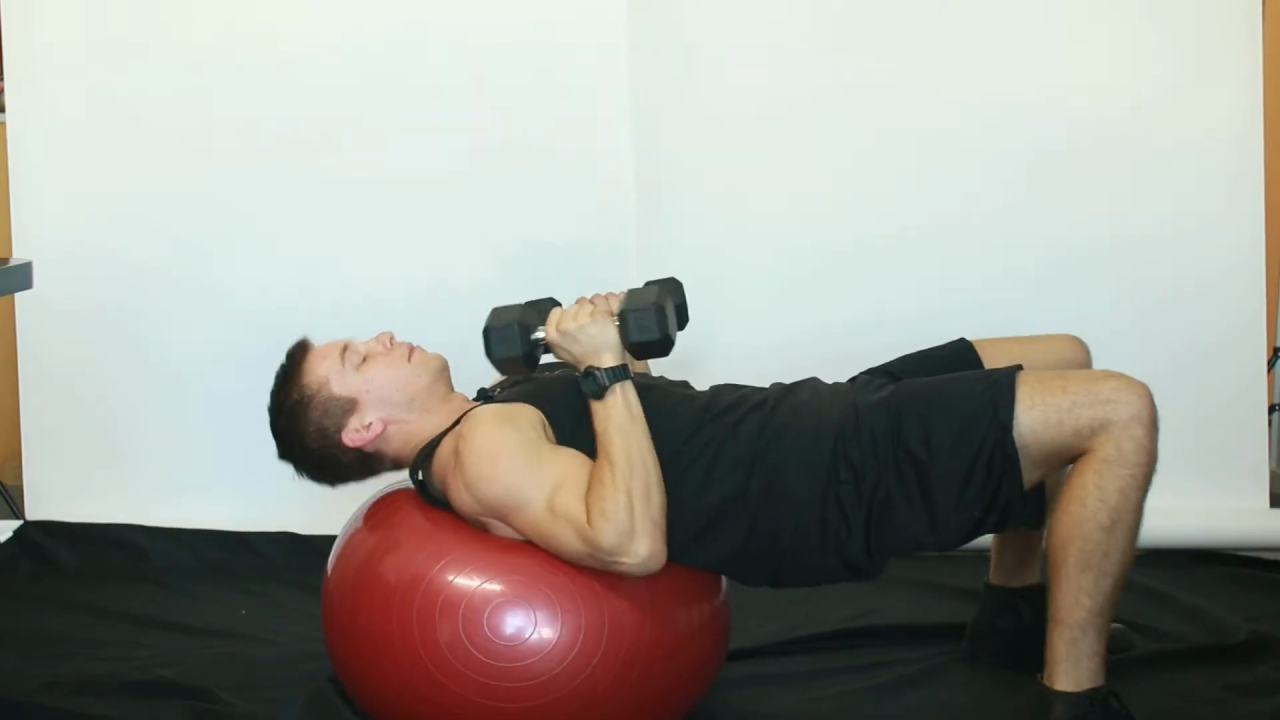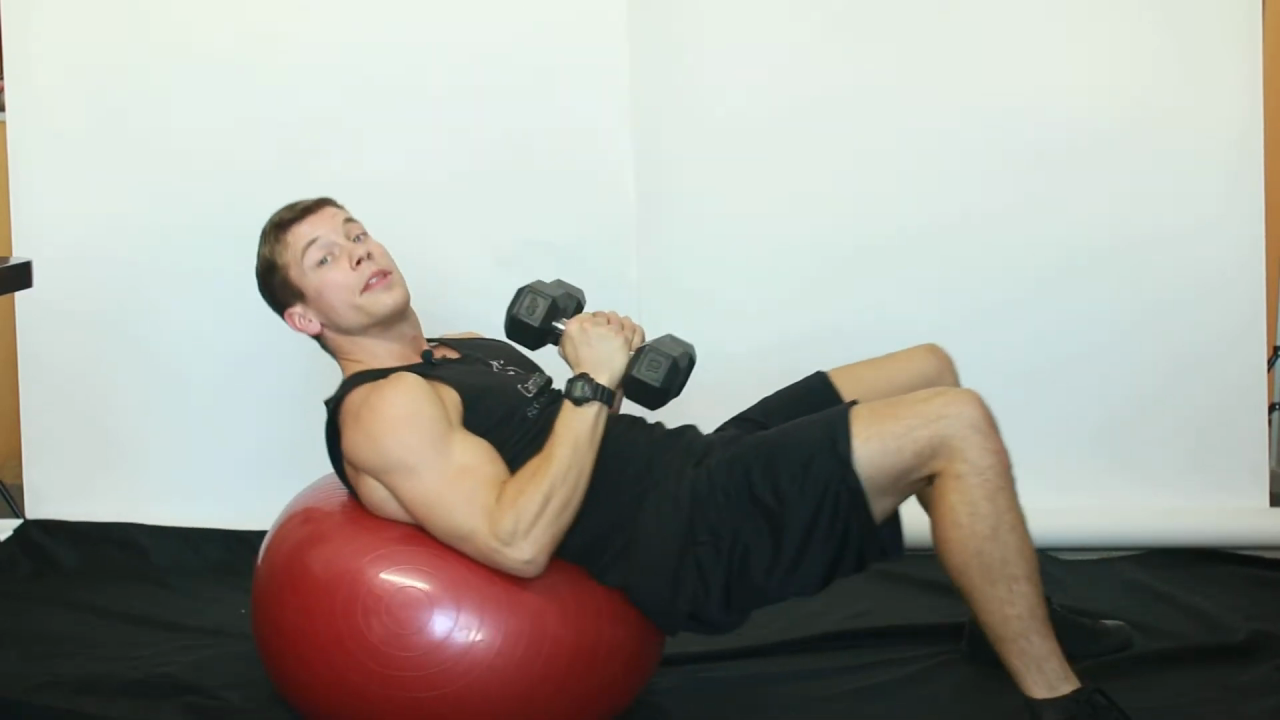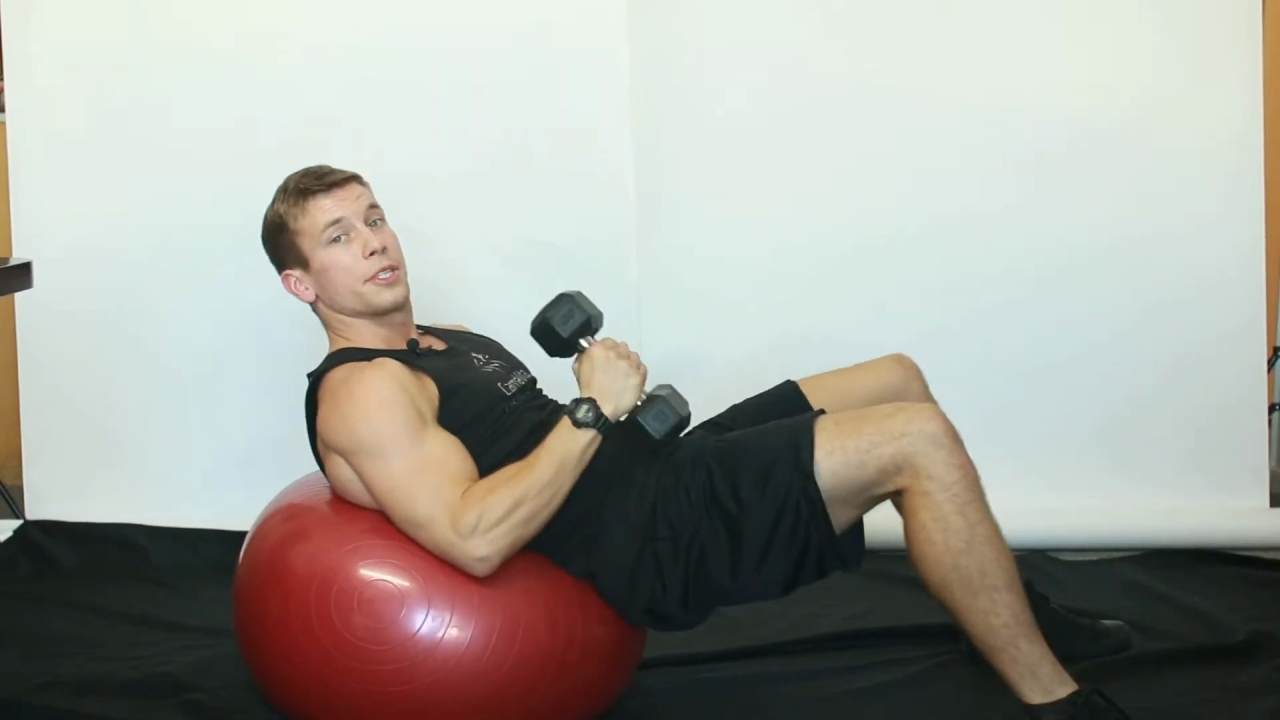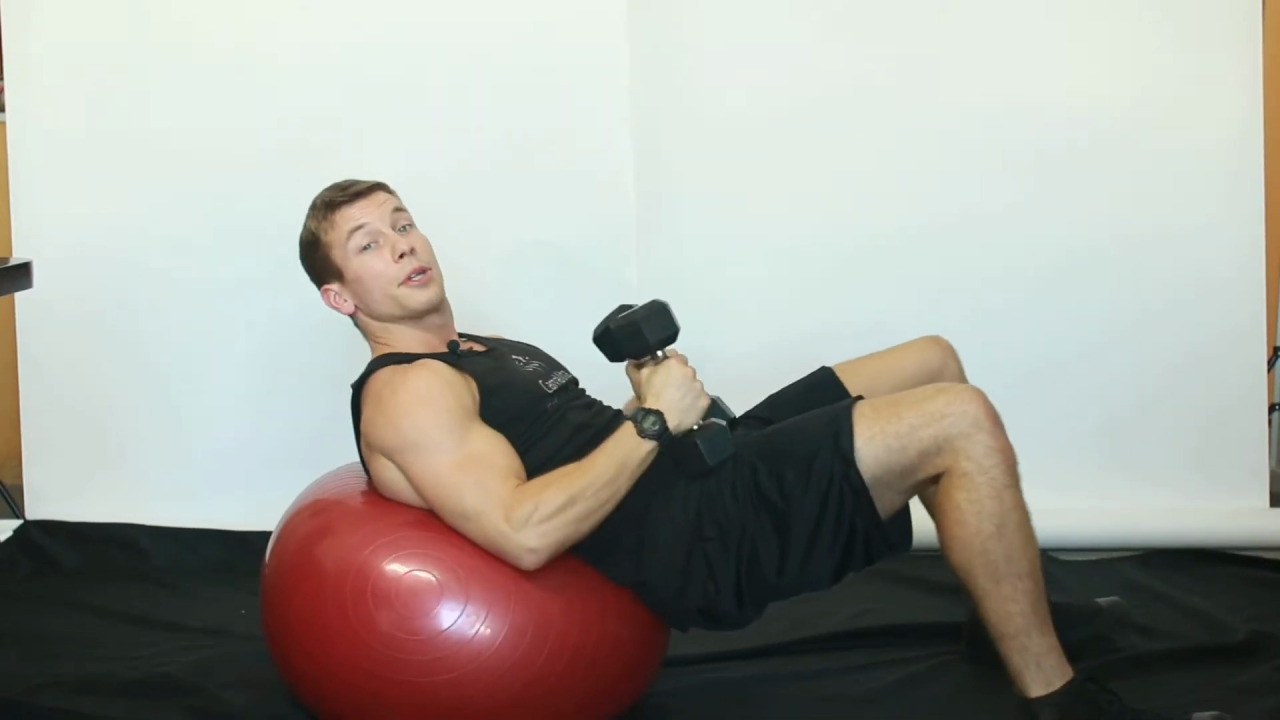
dt=0.5s
person 1, frame 1
left shoulder: (490, 414)
right shoulder: (476, 455)
right elbow: (632, 542)
left wrist: (608, 345)
right wrist: (607, 365)
left hip: (810, 425)
right hip: (820, 486)
left knee: (1061, 360)
right knee: (1117, 408)
left ankle: (1014, 616)
person 1, frame 2
left shoulder: (451, 355)
right shoulder: (382, 412)
right elbow: (520, 541)
left wrist: (603, 371)
right wrist: (592, 387)
left hip: (696, 468)
right hip: (697, 538)
left knee: (927, 370)
right knee: (956, 424)
left ankle: (1012, 614)
person 1, frame 3
left shoulder: (437, 346)
right shoulder: (362, 392)
right elbow: (476, 539)
left wrist: (609, 391)
right wrist: (594, 410)
left hip: (665, 476)
right hip: (655, 534)
left knee: (897, 380)
right knee: (921, 443)
left ankle: (1008, 609)
person 1, frame 4
left shoulder: (478, 354)
right shoulder: (407, 394)
right elbow: (528, 532)
left wrist: (648, 399)
right wrist: (653, 422)
left hip: (702, 476)
right hip: (699, 535)
left knee: (931, 360)
right knee: (962, 422)
left ankle: (1015, 606)
